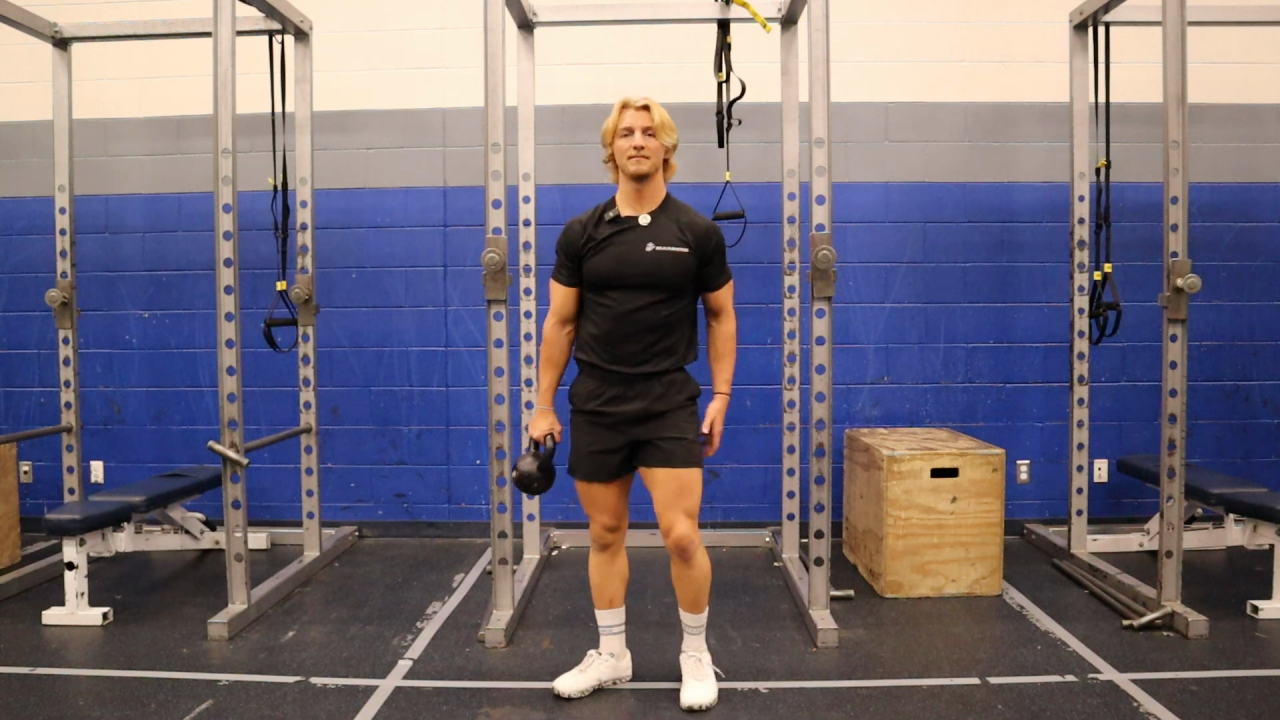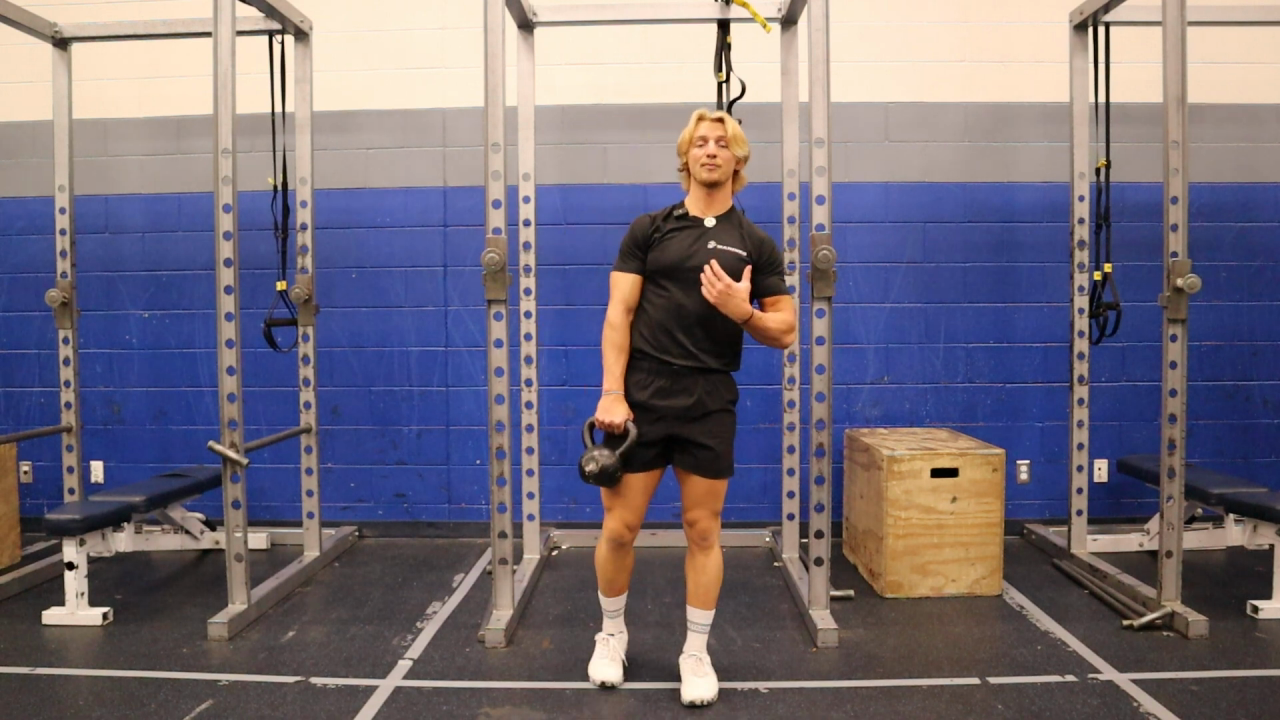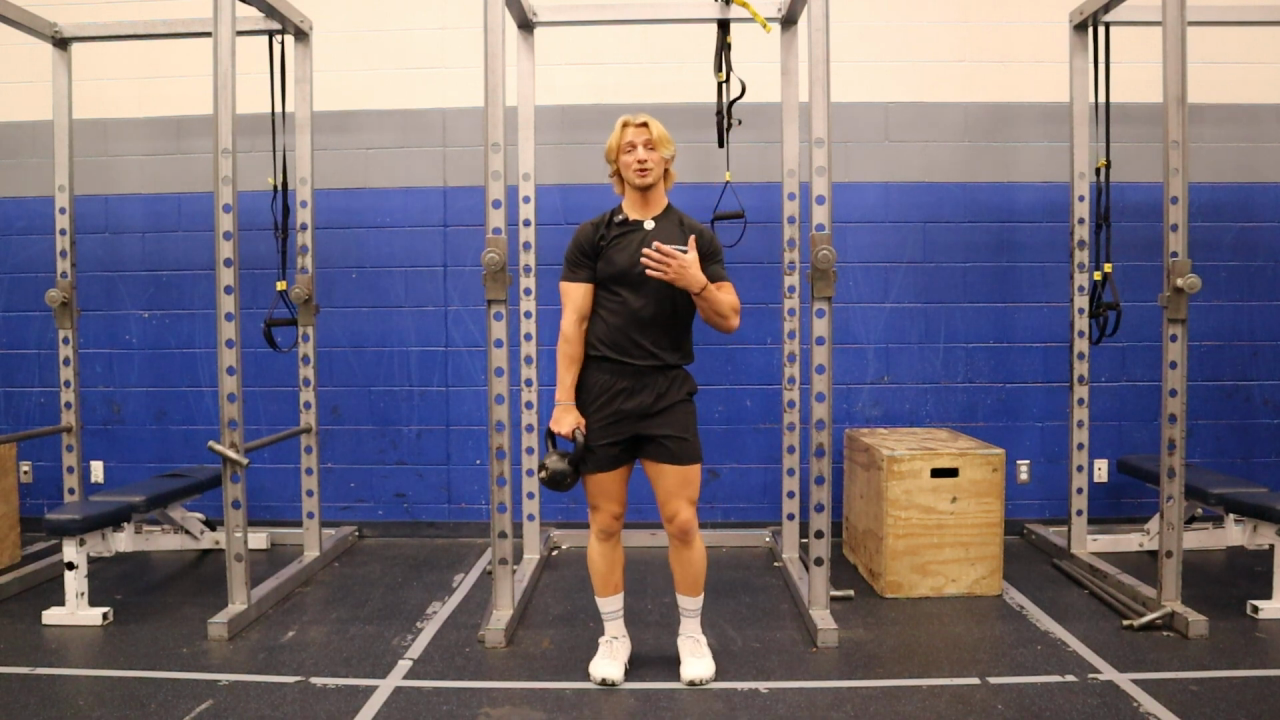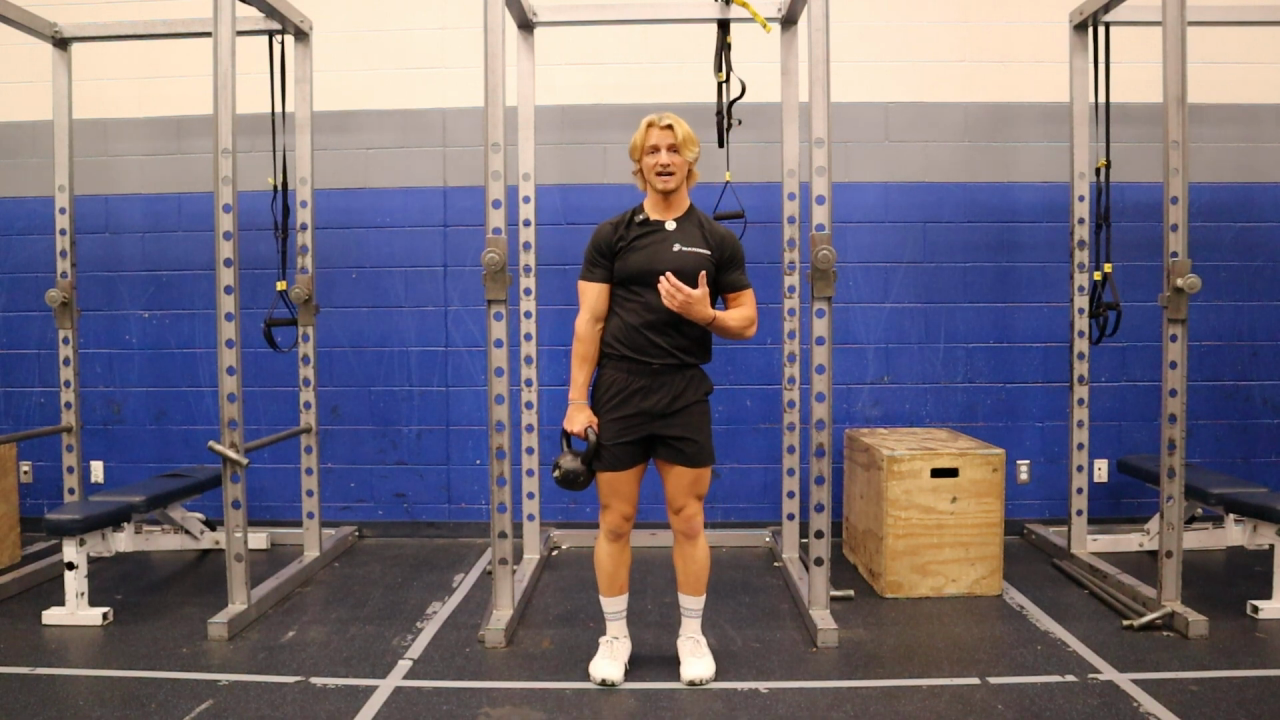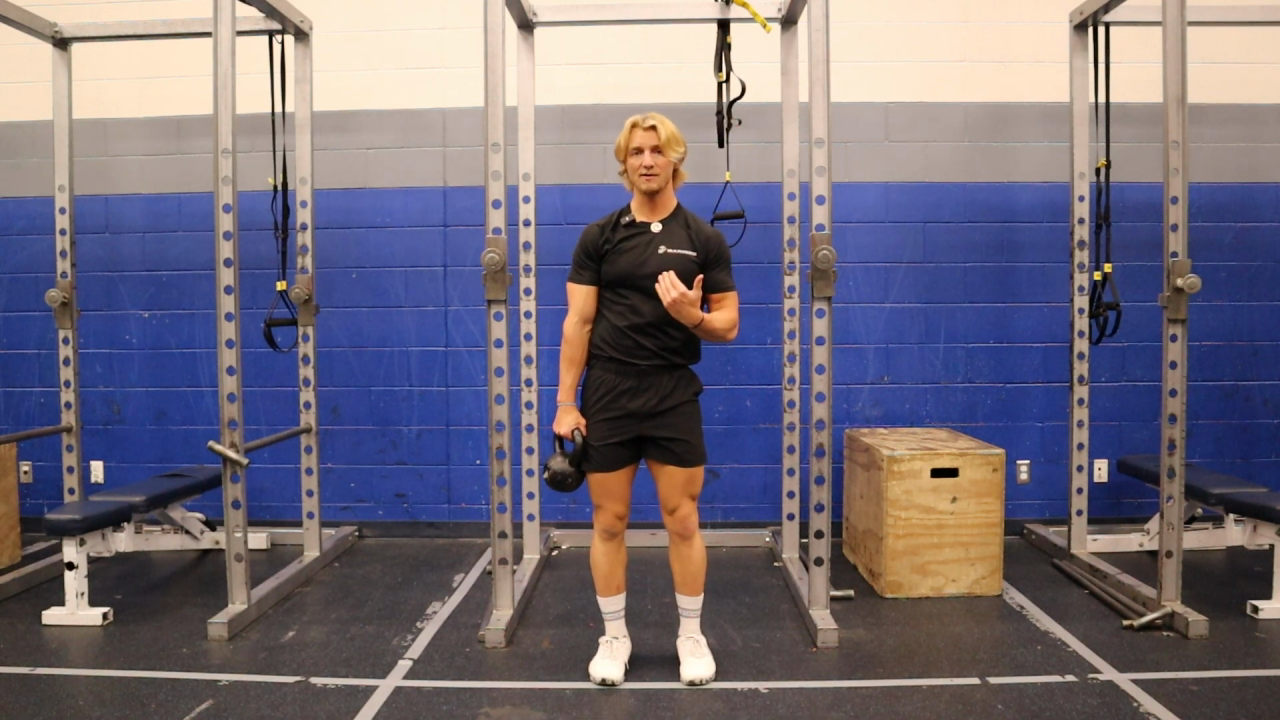
dt=1s
person 1, frame 1
left shoulder: (698, 233)
right shoulder: (580, 233)
left elbow: (722, 317)
right elbow: (560, 323)
left wrist: (721, 396)
right wrist: (543, 406)
left hip: (669, 405)
right hip: (596, 406)
left knee: (681, 535)
right knee: (605, 534)
left ankle: (696, 652)
right ankle: (611, 654)
person 1, frame 2
left shoulder: (756, 244)
right shoulder: (648, 229)
left elbow: (784, 331)
right elbow: (620, 313)
left wrist: (743, 312)
right wrist: (611, 392)
left hip: (709, 402)
right hip: (641, 397)
left knee: (703, 531)
right knee: (619, 528)
left ankle: (696, 652)
right ankle: (612, 633)
person 1, frame 3
left shoulder: (696, 237)
right shoulder: (591, 236)
left elbow: (729, 319)
right elbow: (573, 323)
left wrist: (695, 283)
right wrist: (564, 402)
left hip: (669, 395)
right hip: (602, 394)
left knee: (682, 522)
right knee: (605, 523)
left ankle: (691, 634)
right ankle: (614, 637)
person 1, frame 4
left shoulder: (717, 240)
right shoulder: (611, 235)
left elbow: (746, 321)
right elbow: (589, 320)
left wrist: (705, 314)
right wrist: (577, 400)
left hip: (685, 393)
right hip: (618, 392)
left knee: (688, 520)
right knee: (615, 521)
left ankle: (692, 636)
right ankle: (614, 637)
person 1, frame 5
left shoulder: (704, 239)
right shoulder: (599, 236)
left elbow: (729, 325)
right elbow: (579, 322)
left wrist: (693, 316)
right wrist: (565, 402)
left hip: (674, 392)
right hip: (608, 393)
left knee: (683, 520)
right knee: (608, 521)
left ankle: (691, 635)
right ankle: (613, 636)
